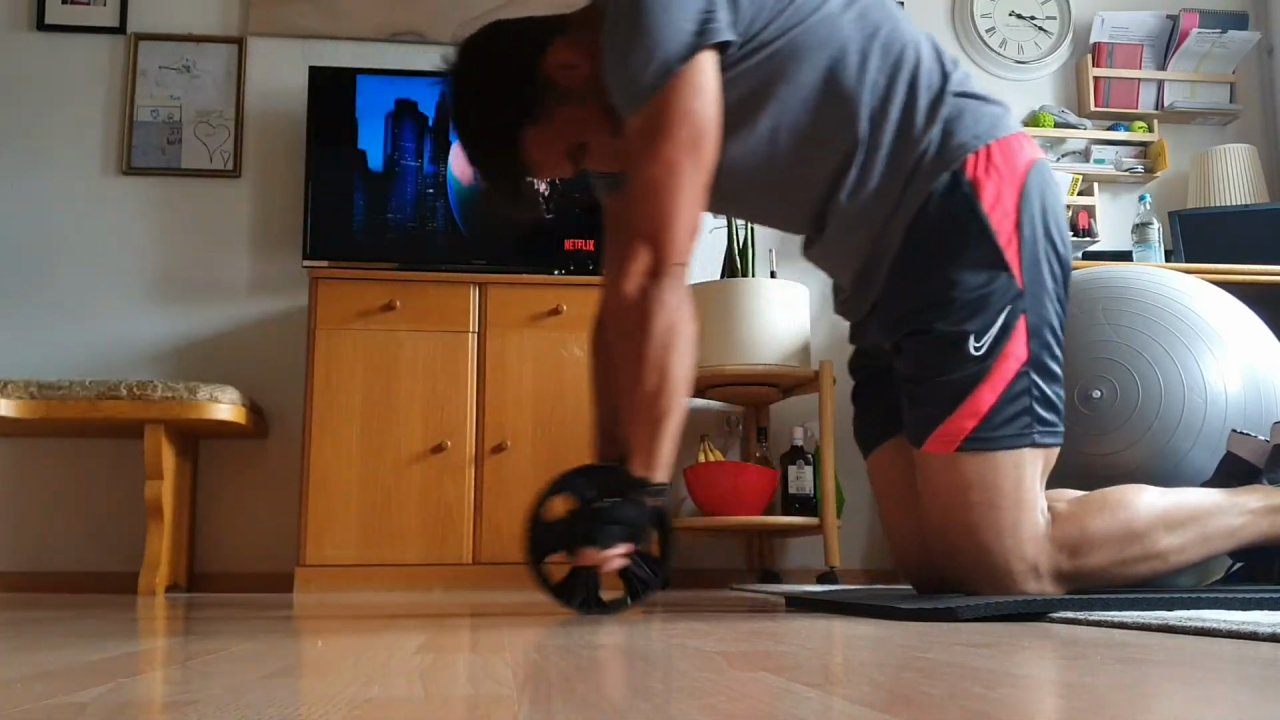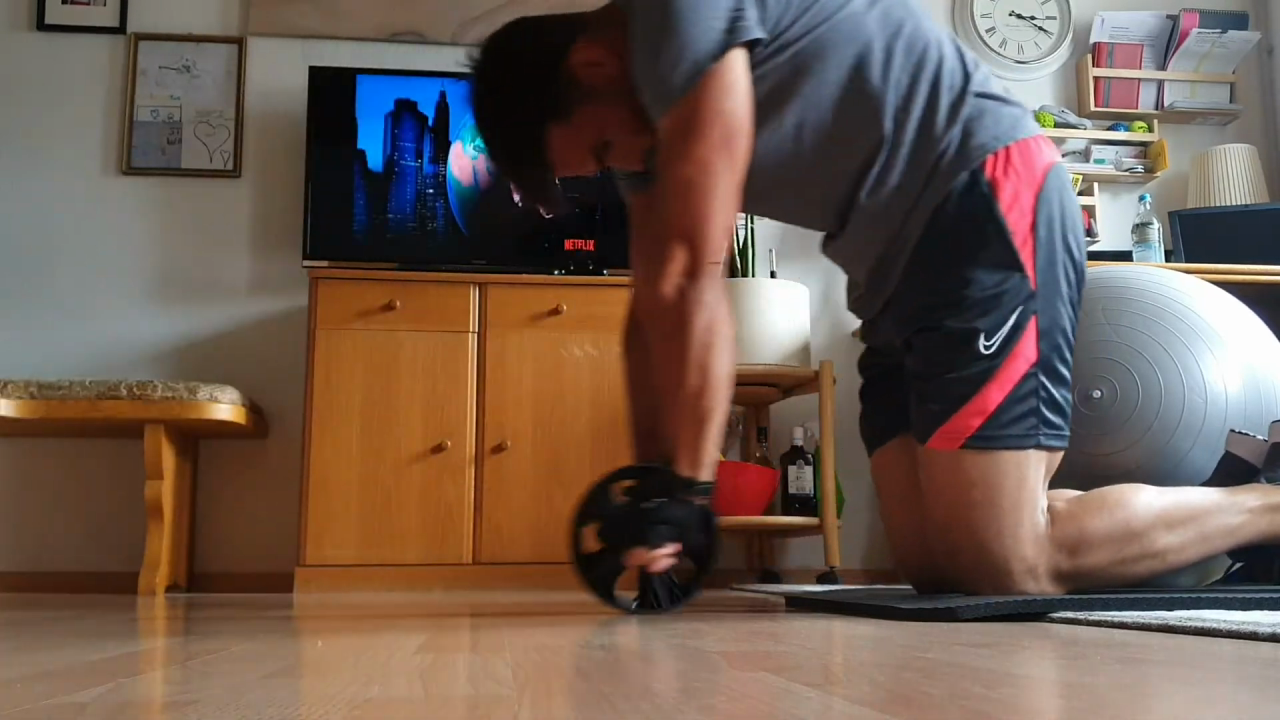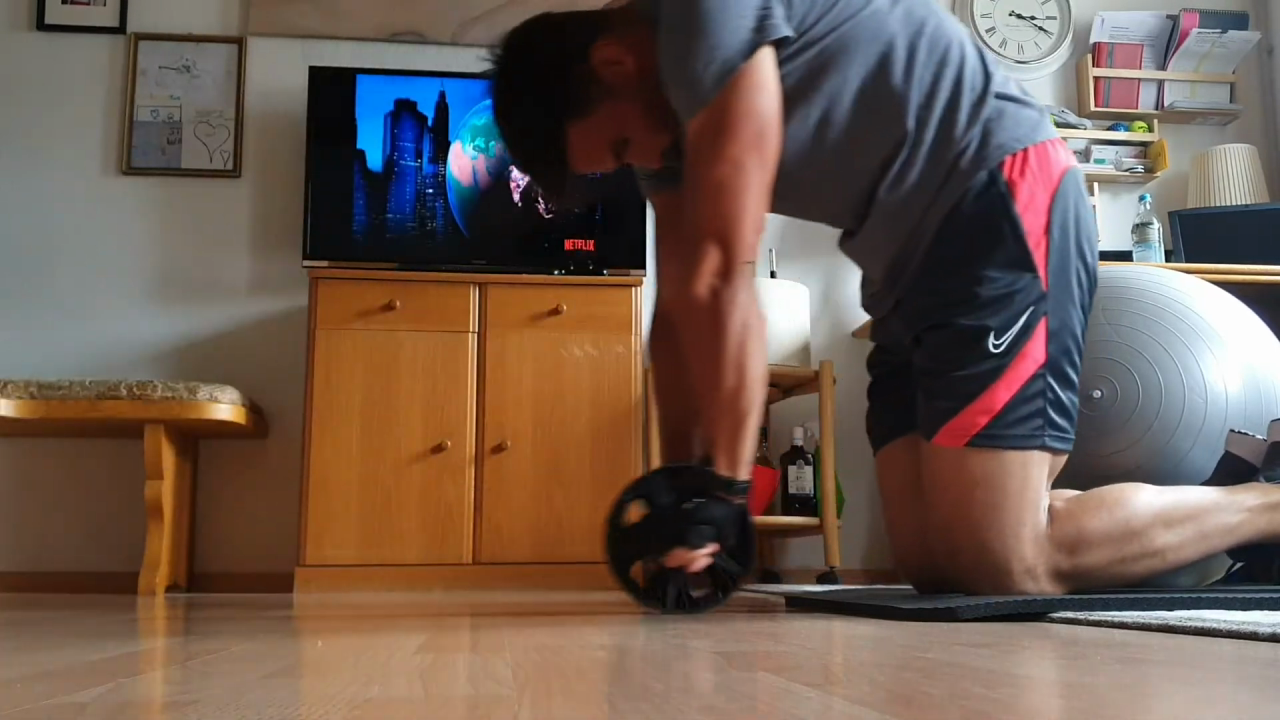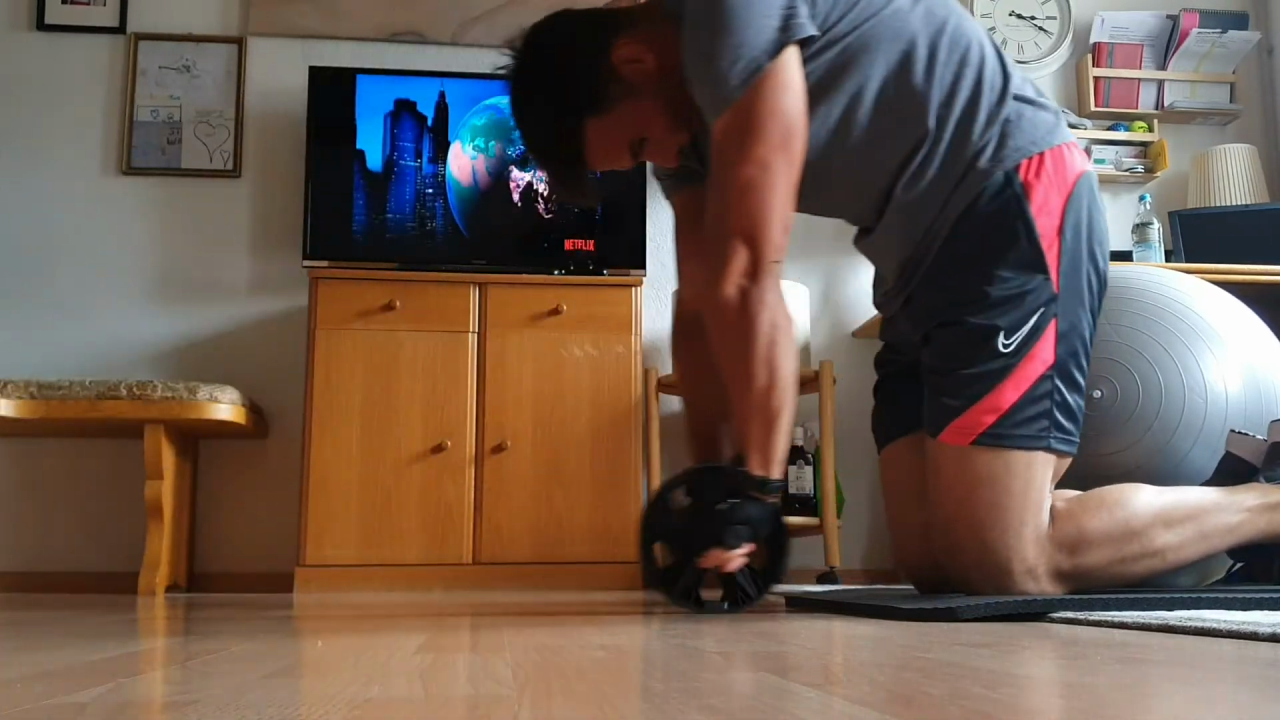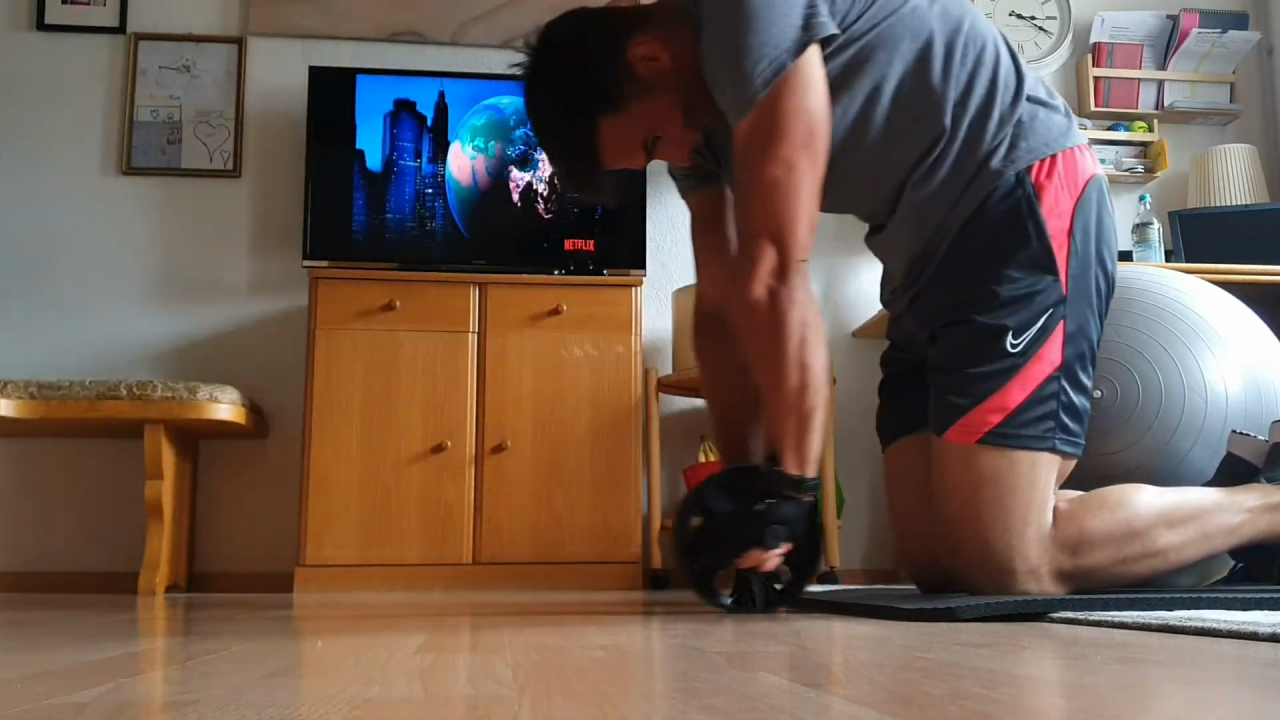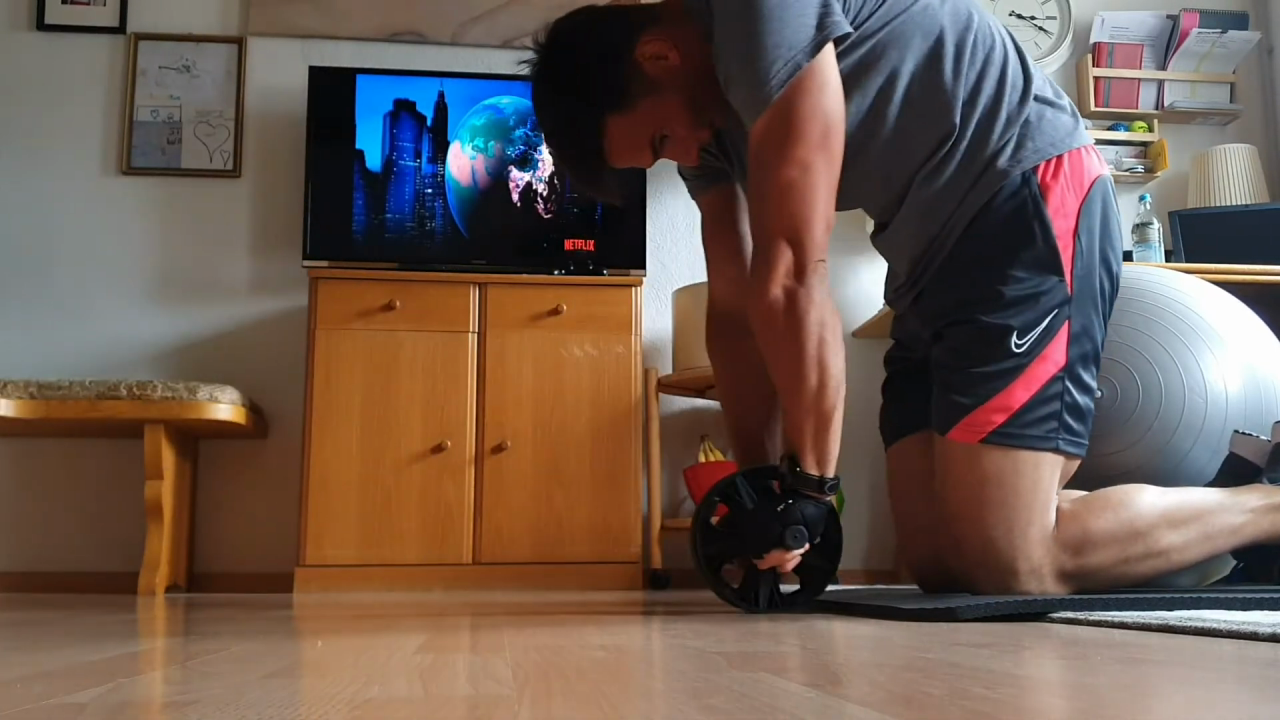
dt=0.1s
person 1, frame 1
right shoulder: (627, 117)
left elbow: (655, 277)
right elbow: (628, 304)
left wrist: (641, 493)
left hip: (972, 200)
right hip: (890, 261)
left knee: (1006, 567)
right knee: (933, 564)
person 1, frame 2
right shoulder: (648, 113)
left elbow: (689, 277)
right elbow: (653, 308)
left hip: (991, 203)
right hip: (902, 259)
left knee: (1000, 567)
right knee: (931, 561)
person 1, frame 3
right shoulder: (670, 109)
left elbow: (720, 276)
right elbow: (679, 307)
left hip: (1004, 203)
right hip: (916, 256)
left knee: (1003, 567)
right knee: (933, 562)
person 1, frame 4
right shoulder: (687, 117)
left elbow: (748, 276)
right elbow: (702, 306)
left wrist: (760, 488)
right hip: (926, 256)
left knee: (1002, 564)
right knee: (932, 562)
person 1, frame 5
right shoulder: (702, 113)
left elbow: (774, 275)
right elbow: (720, 305)
left wrist: (790, 488)
right hip: (935, 255)
left knee: (1005, 564)
right knee: (935, 562)
person 1, frame 6
right shoulder: (708, 111)
left elbow: (791, 275)
right elbow: (734, 305)
left wrist: (809, 489)
left knee: (1006, 566)
right knee: (937, 562)
